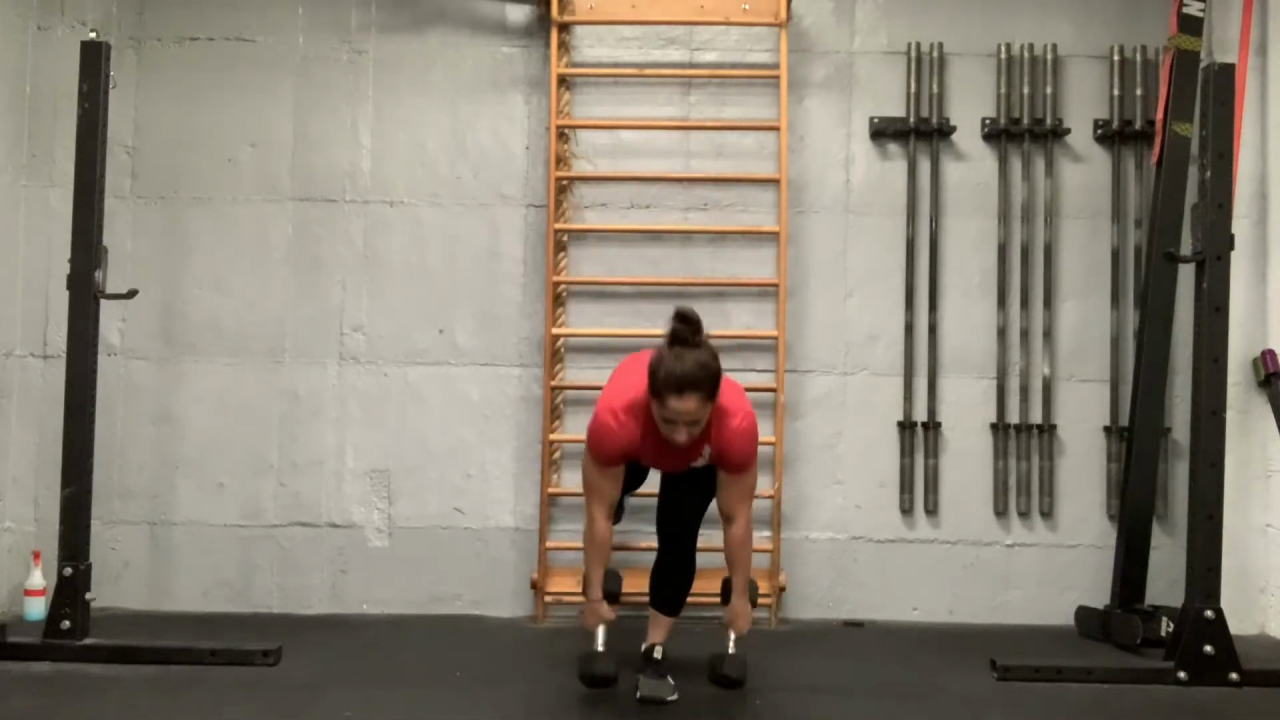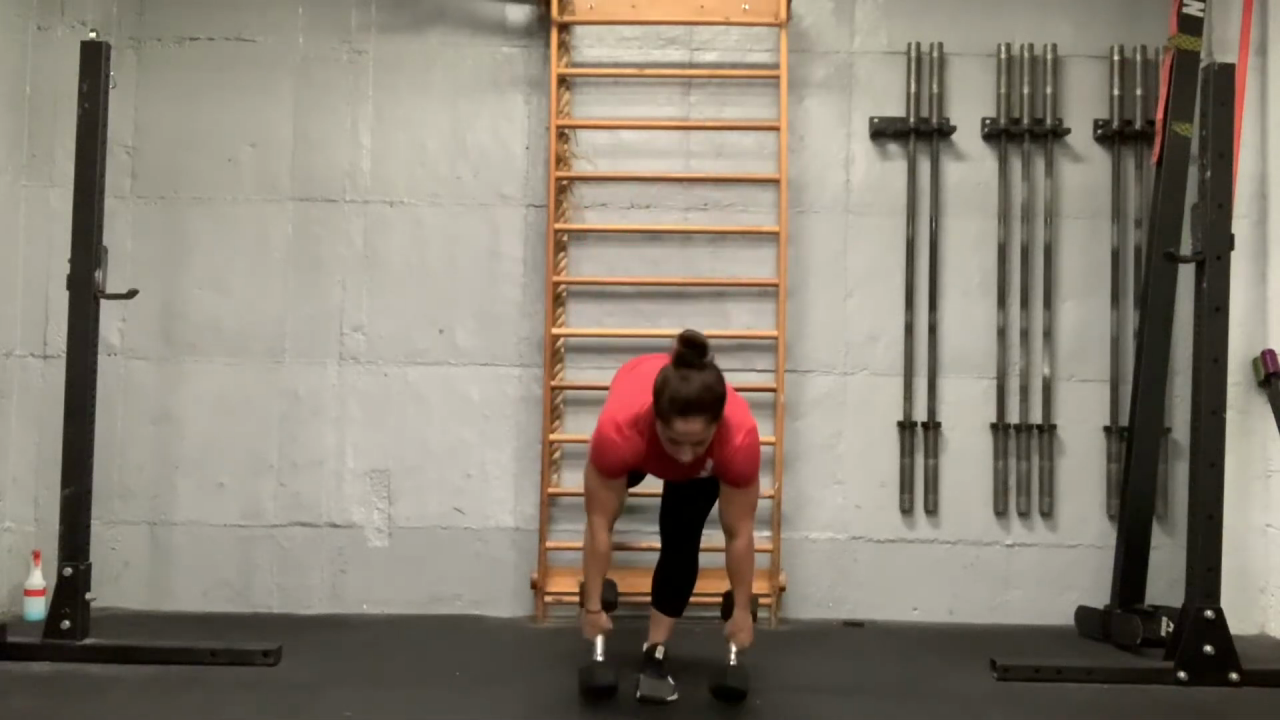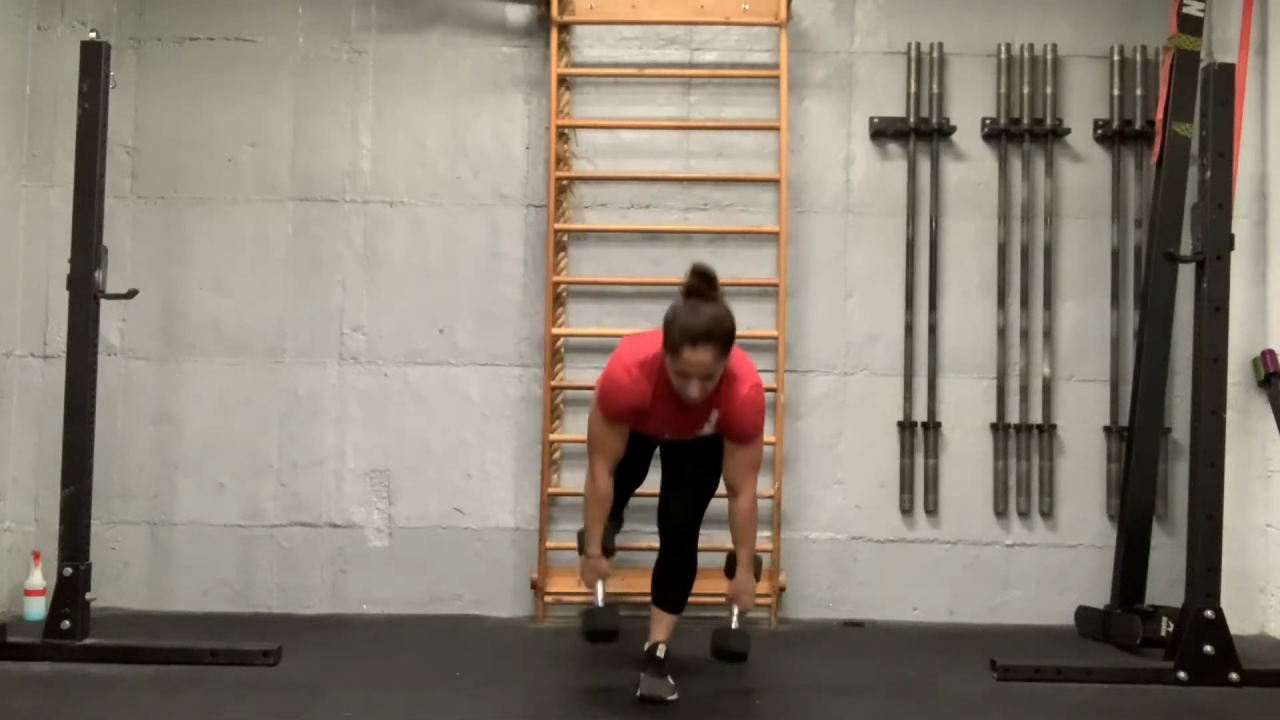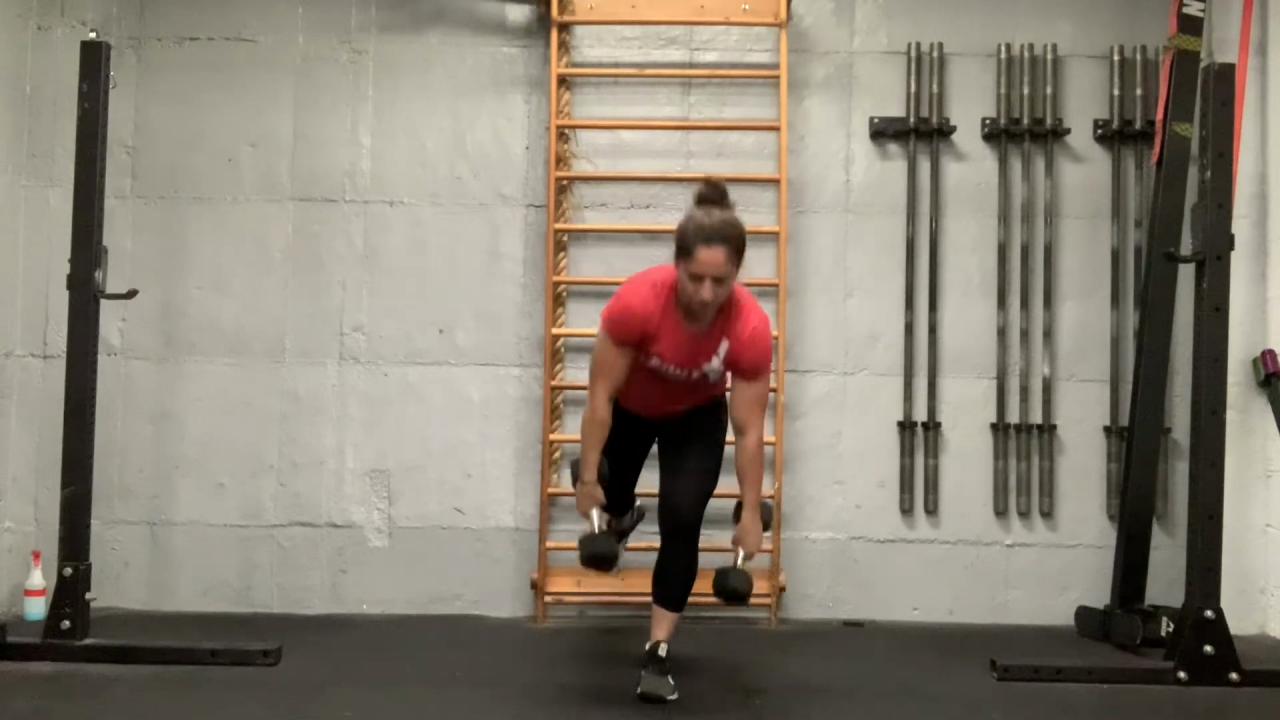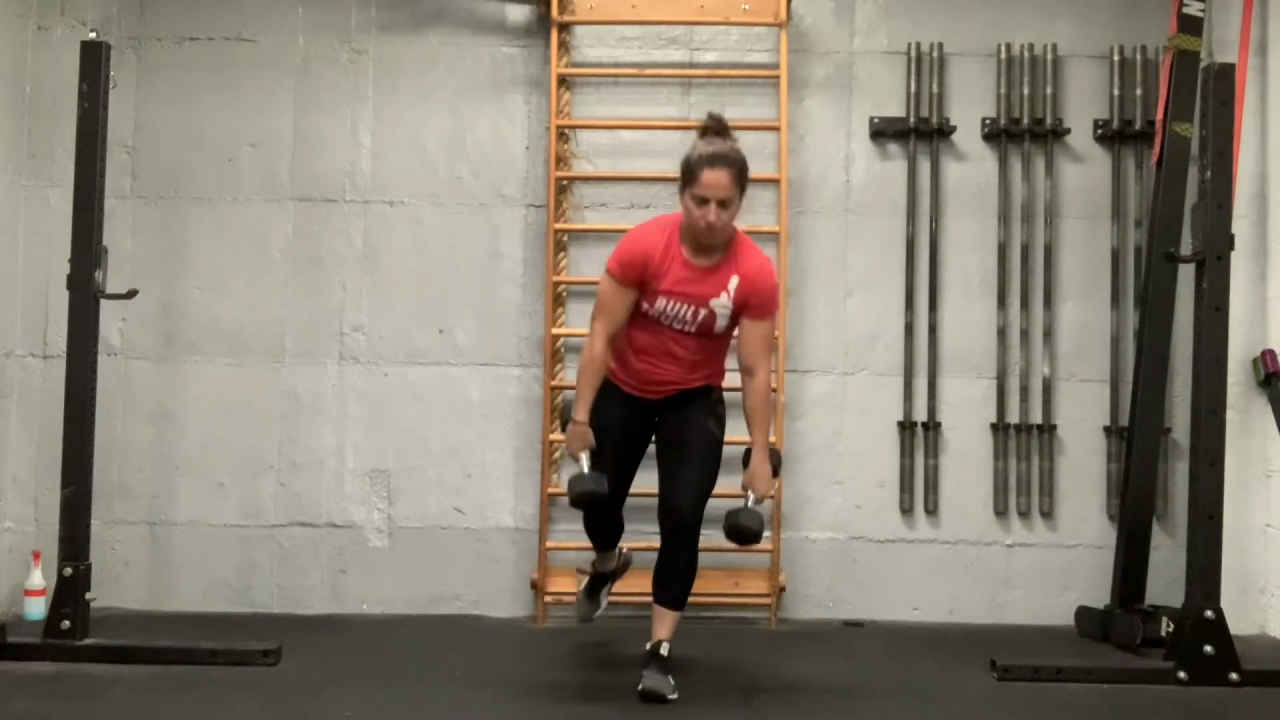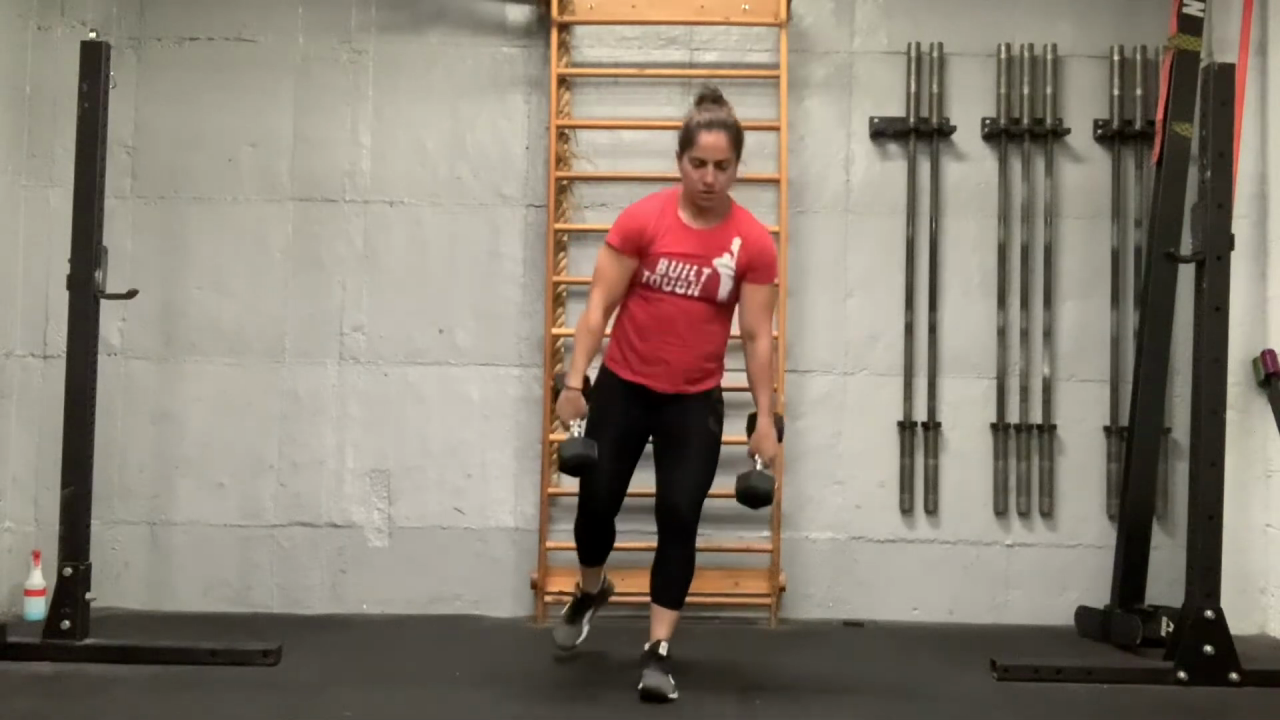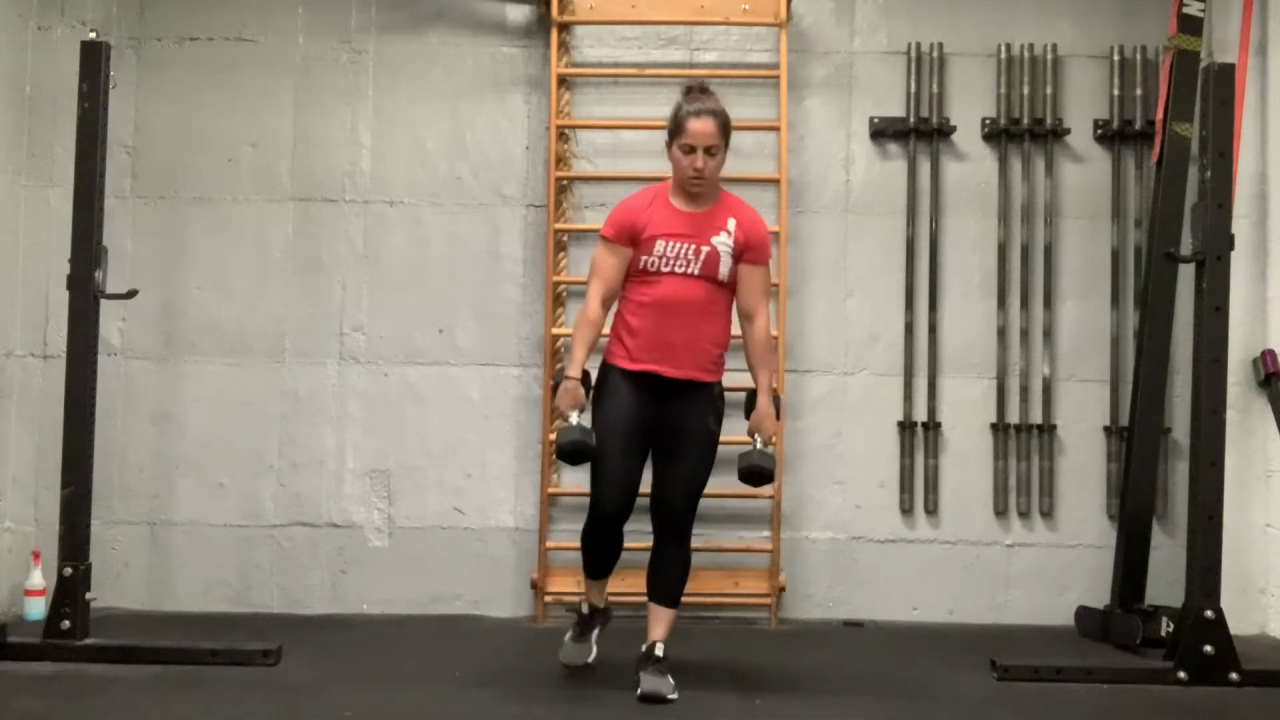
dt=0.2s
person 1, frame 1
left shoulder: (736, 424)
right shoulder: (616, 416)
left elbow: (736, 520)
right elbow: (599, 514)
left wrist: (739, 596)
right wrist: (594, 595)
right hip: (637, 439)
left knee: (678, 533)
right knee: (616, 495)
left ankle: (654, 652)
right ankle: (624, 479)
person 1, frame 2
left shoulder: (740, 438)
right shoulder: (619, 428)
left elbow: (739, 534)
right elbow: (599, 525)
left wrist: (741, 610)
right wrist: (592, 606)
right hip: (636, 429)
left knee: (681, 533)
right knee: (609, 506)
left ankle: (655, 653)
person 1, frame 3
left shoulder: (745, 392)
right shoulder: (628, 374)
left elbow: (741, 489)
right elbow: (600, 469)
left wrist: (744, 573)
right wrist: (592, 551)
right hip: (637, 425)
left knee: (679, 529)
right knee: (613, 493)
left ankle: (656, 652)
right ankle: (621, 499)
person 1, frame 4
left shoulder: (751, 329)
right shoulder: (637, 300)
left elbow: (748, 429)
right elbow: (601, 394)
left wrist: (750, 515)
right wrist: (588, 476)
left hip: (698, 414)
right hip: (633, 409)
left knee: (680, 523)
right knee: (608, 503)
left ankle: (657, 651)
right ankle: (622, 512)
person 1, frame 5
left shoulder: (755, 273)
right shoulder: (642, 246)
left elbow: (756, 371)
right elbow: (601, 336)
left wrist: (759, 457)
right wrist: (580, 414)
left hip: (695, 400)
right hip: (625, 391)
left knee: (682, 521)
right knee: (600, 498)
left ankle: (658, 652)
right ankle: (608, 563)
person 1, frame 6
left shoulder: (754, 241)
right shoulder: (640, 219)
left elbow: (758, 336)
right elbow: (599, 306)
left wrist: (765, 418)
right wrist: (573, 381)
left hip: (695, 398)
right hip: (623, 387)
left knee: (678, 522)
right knee: (597, 503)
left ankle: (657, 651)
right ankle: (590, 592)
person 1, frame 7
left shoulder: (746, 225)
right shoulder: (633, 212)
left elbow: (755, 318)
right elbow: (597, 299)
left wrist: (764, 395)
right wrist: (574, 371)
left hip: (697, 392)
right hip: (626, 379)
left knee: (674, 521)
right knee: (609, 507)
left ankle: (654, 651)
right ankle: (590, 609)
